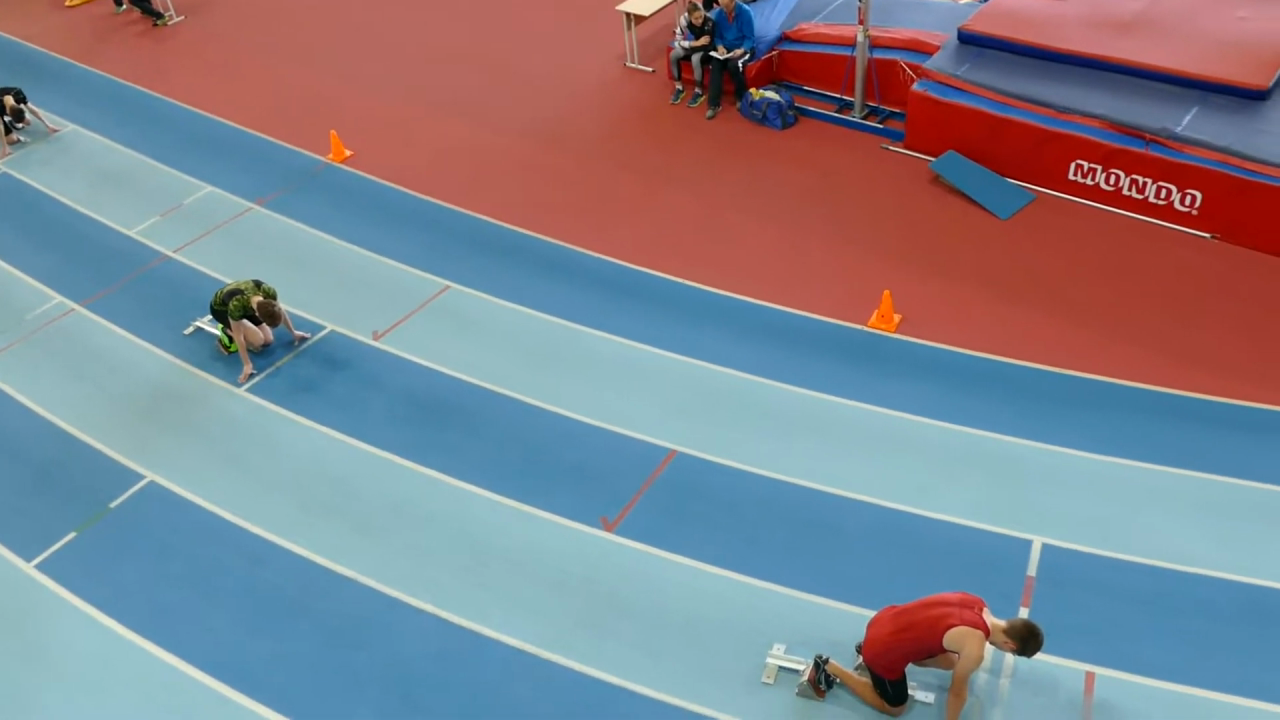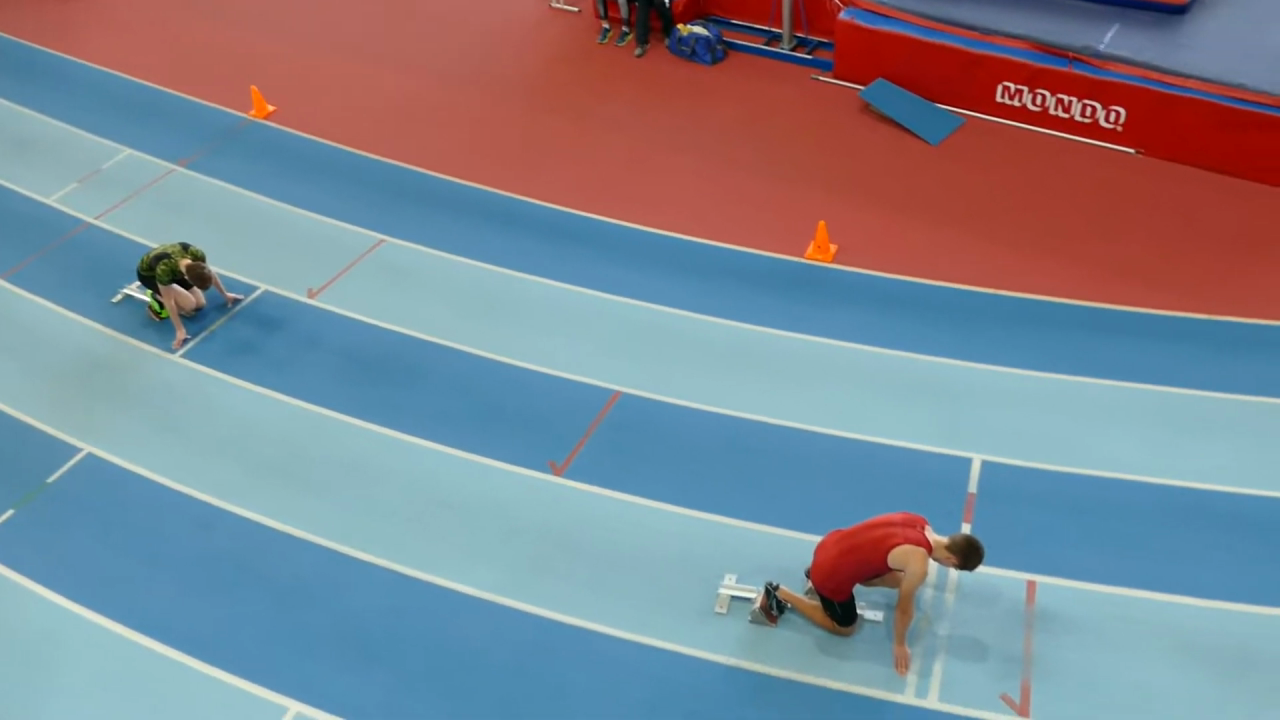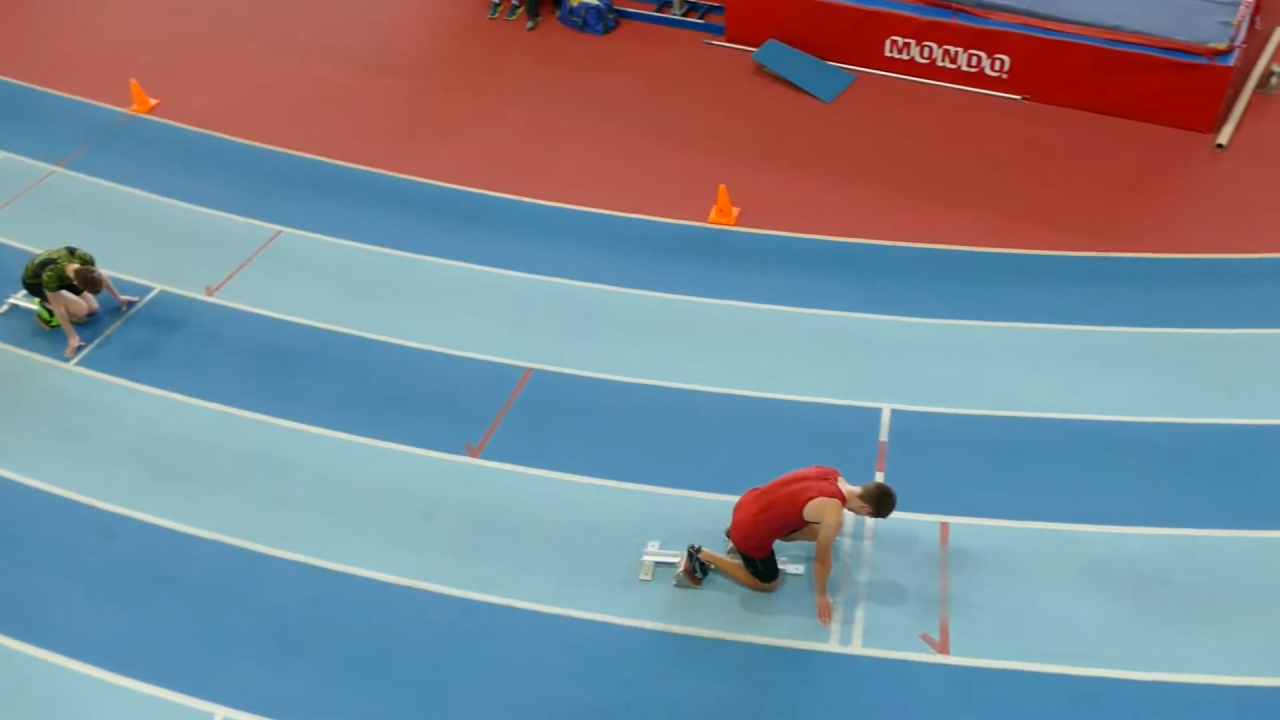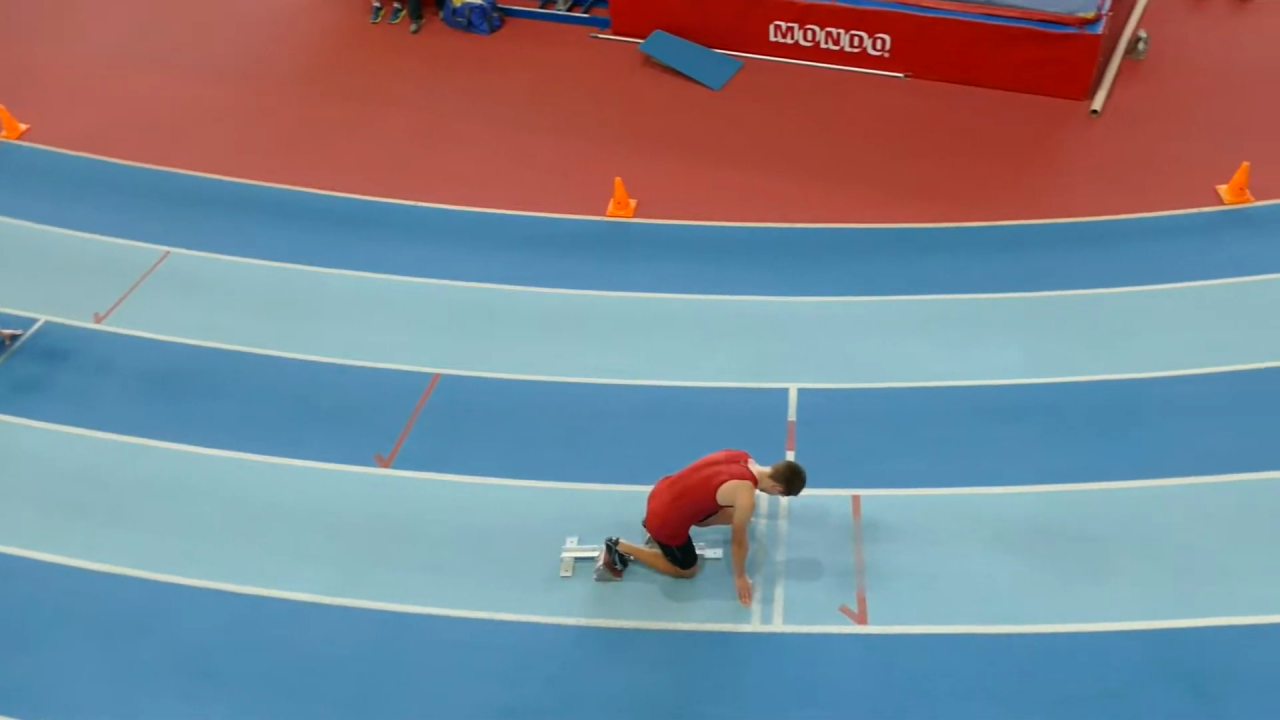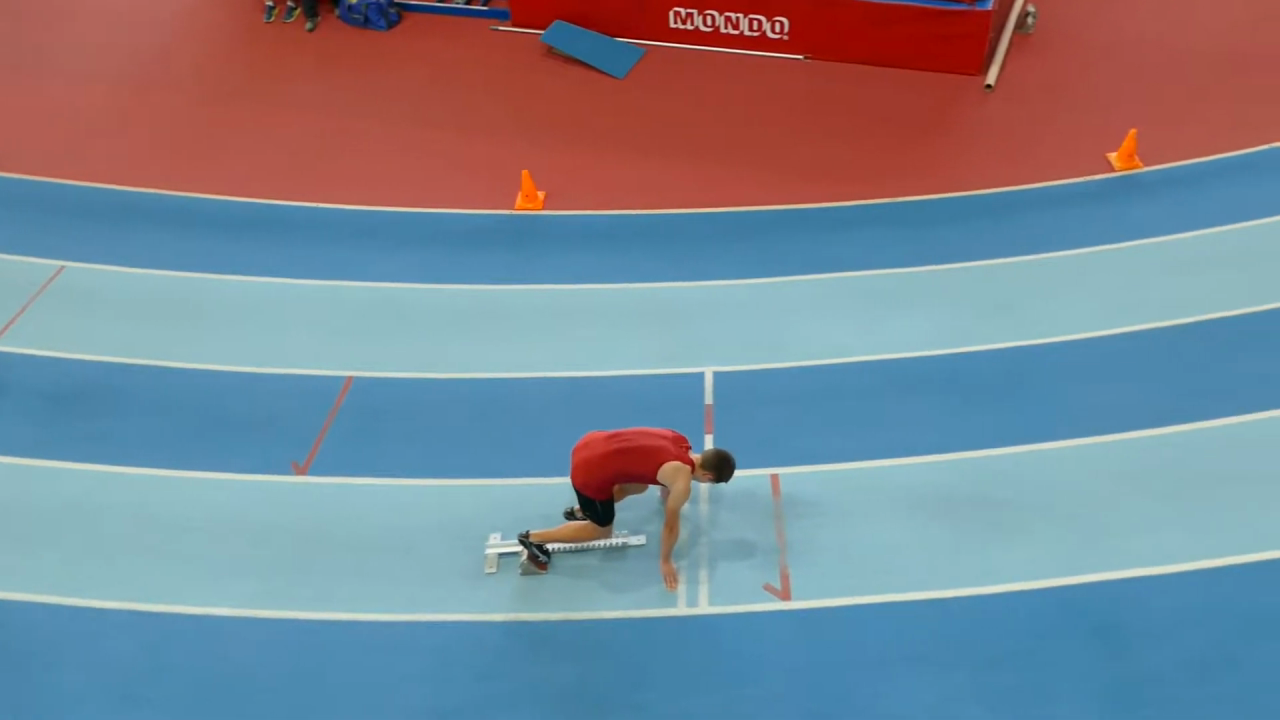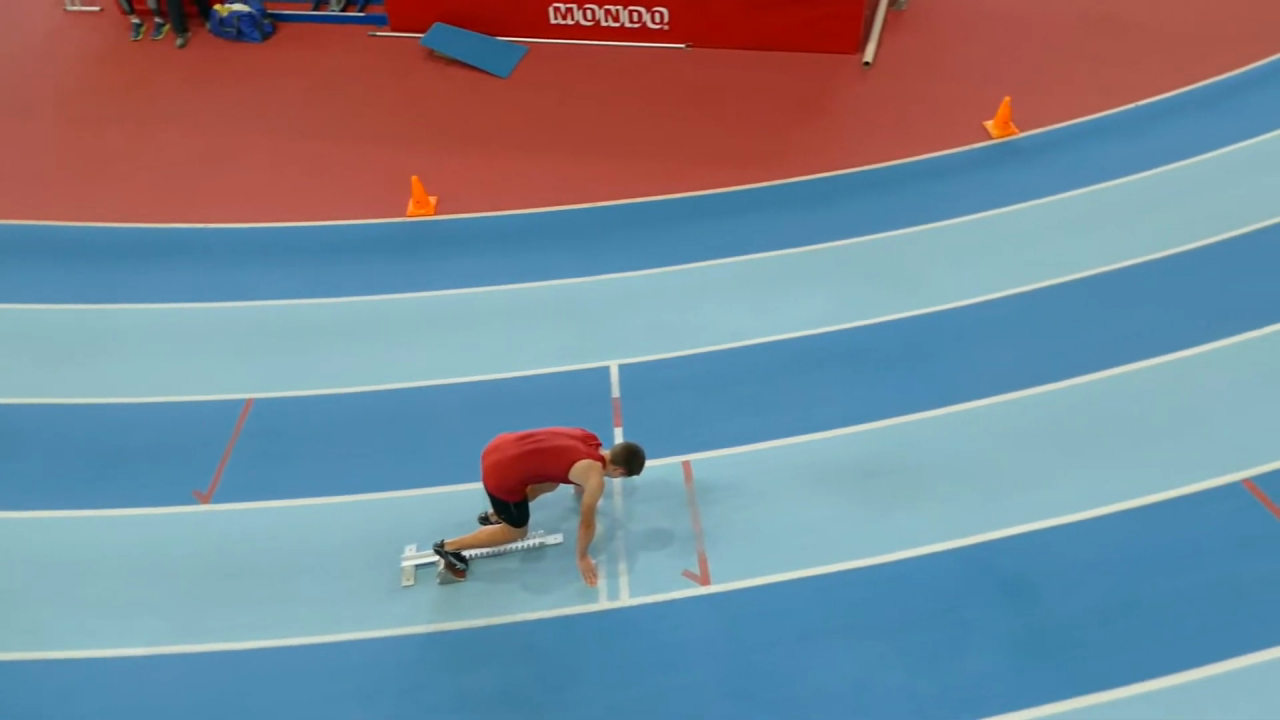
dt=0.7s
person 1, frame 1
left shoulder: (979, 605)
right shoulder: (975, 648)
right elbow: (957, 691)
left wrist: (959, 664)
left hip: (886, 619)
right hip: (882, 650)
left knee: (950, 662)
right ankle: (829, 668)
person 1, frame 2
left shoulder: (921, 524)
right shoulder: (918, 565)
right elbow: (904, 609)
left wrist: (906, 582)
right wrist: (900, 645)
left hip: (832, 544)
right hip: (830, 573)
left knee: (896, 579)
right knee: (845, 628)
right ankle: (780, 594)
person 1, frame 3
left shoulder: (834, 475)
right shoulder: (833, 516)
right elbow: (822, 560)
left wrist: (825, 535)
right wrist: (821, 596)
left hip: (749, 503)
right hip: (750, 533)
left knee: (813, 532)
right knee: (768, 584)
right ankle: (702, 556)
person 1, frame 4
left shoulder: (744, 458)
right shoulder: (746, 497)
right elbow: (739, 542)
left wrist: (741, 517)
right wrist: (740, 577)
left hip: (663, 492)
right hip: (665, 520)
left knee: (729, 516)
right knee: (688, 570)
right ankle: (619, 547)
person 1, frame 5
left shoulder: (681, 442)
right shoulder: (682, 481)
right elbow: (671, 525)
left wrist: (667, 496)
right wrist: (665, 561)
left hip: (590, 444)
right hip: (590, 471)
right knee: (602, 529)
left ankle: (579, 511)
right ankle: (533, 539)
person 1, frame 6
left shoulder: (590, 440)
right shoulder: (595, 478)
right elbow: (587, 523)
left wrist: (581, 492)
right wrist: (582, 558)
left hip: (499, 447)
right hip: (501, 475)
right knee: (518, 531)
left ankle: (493, 516)
right ankle: (449, 547)
